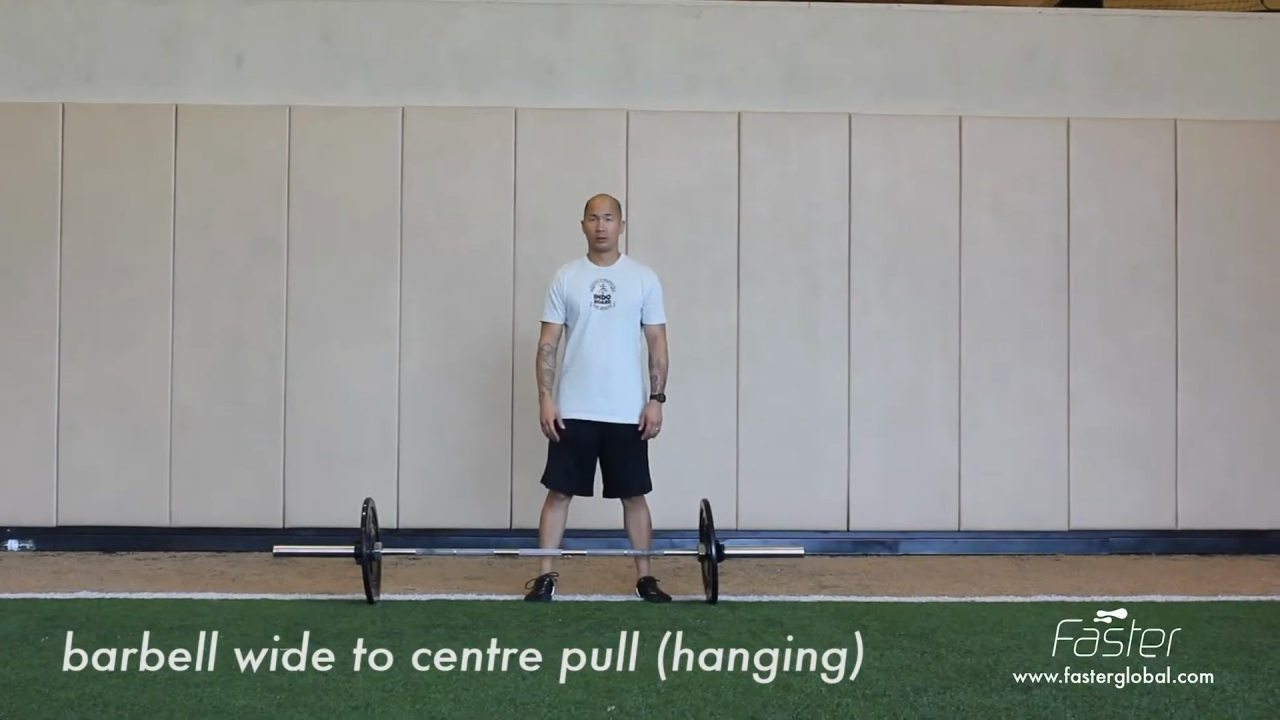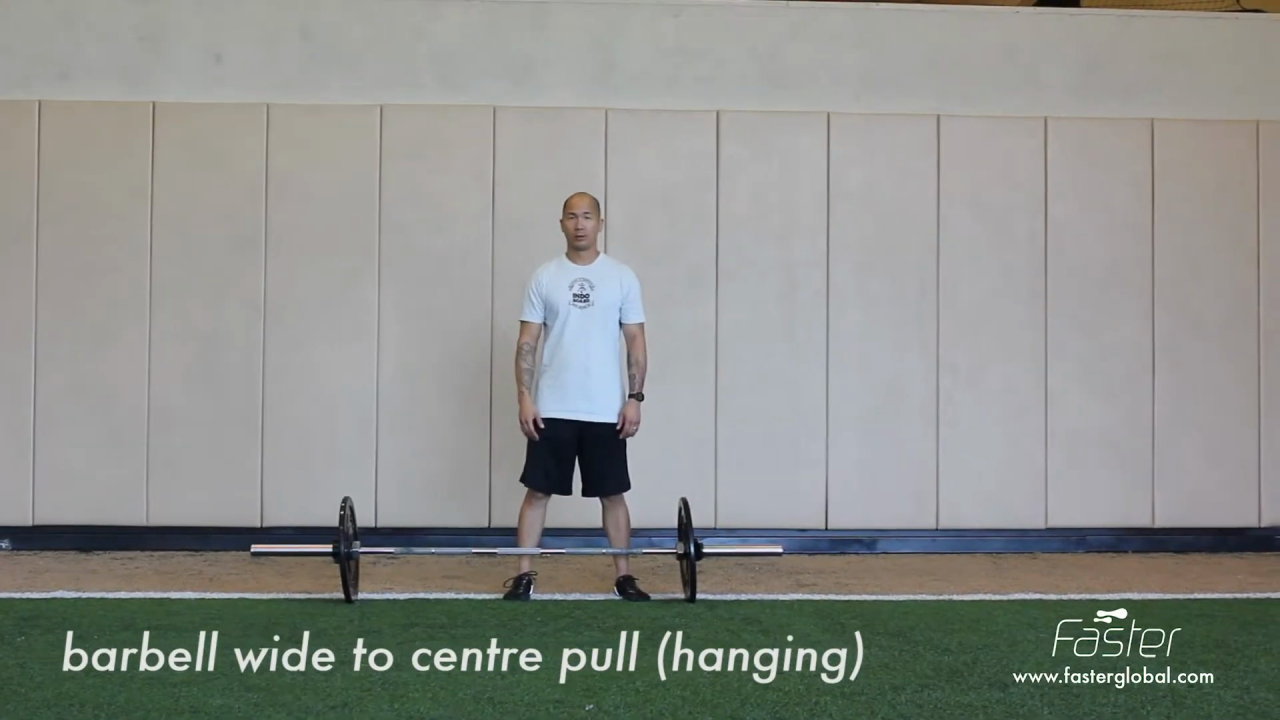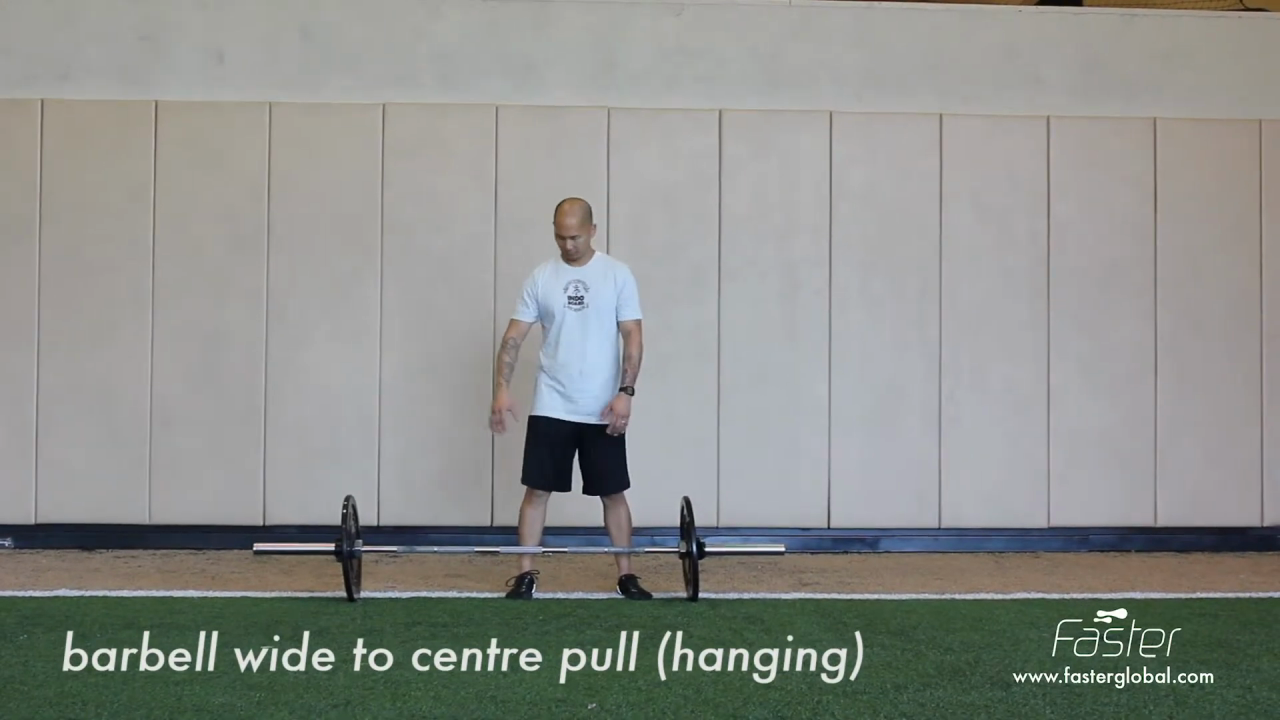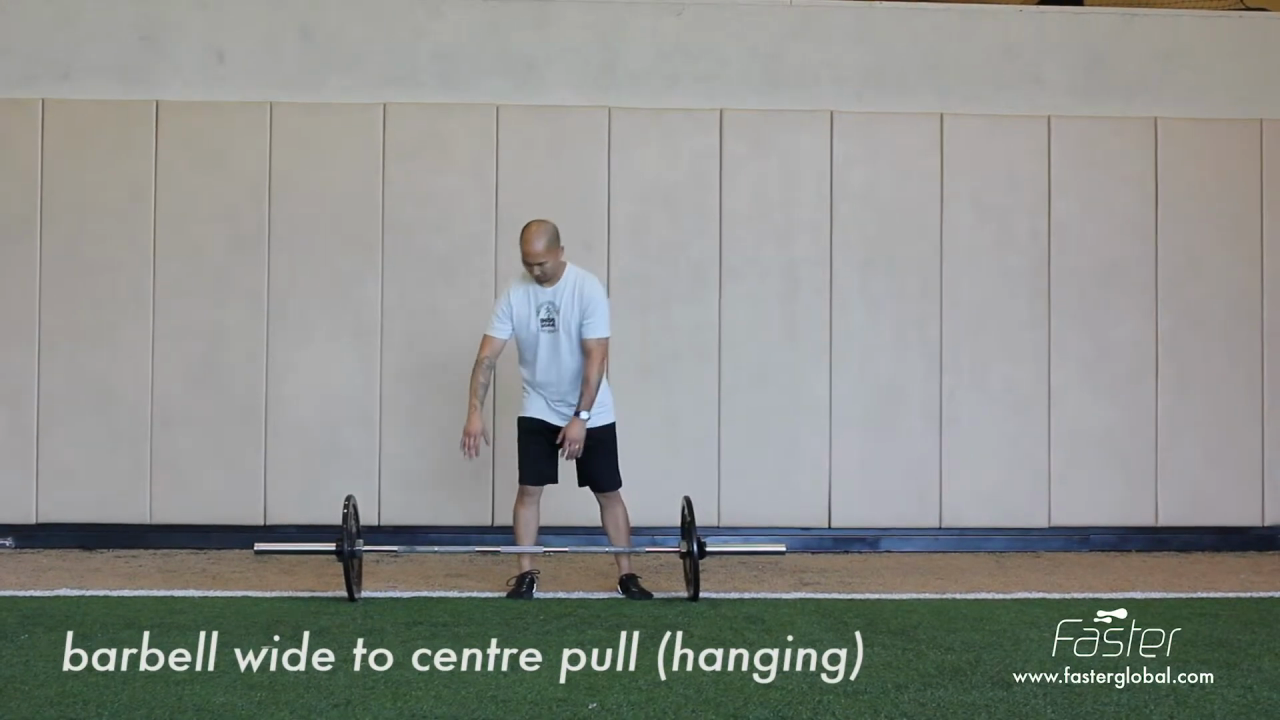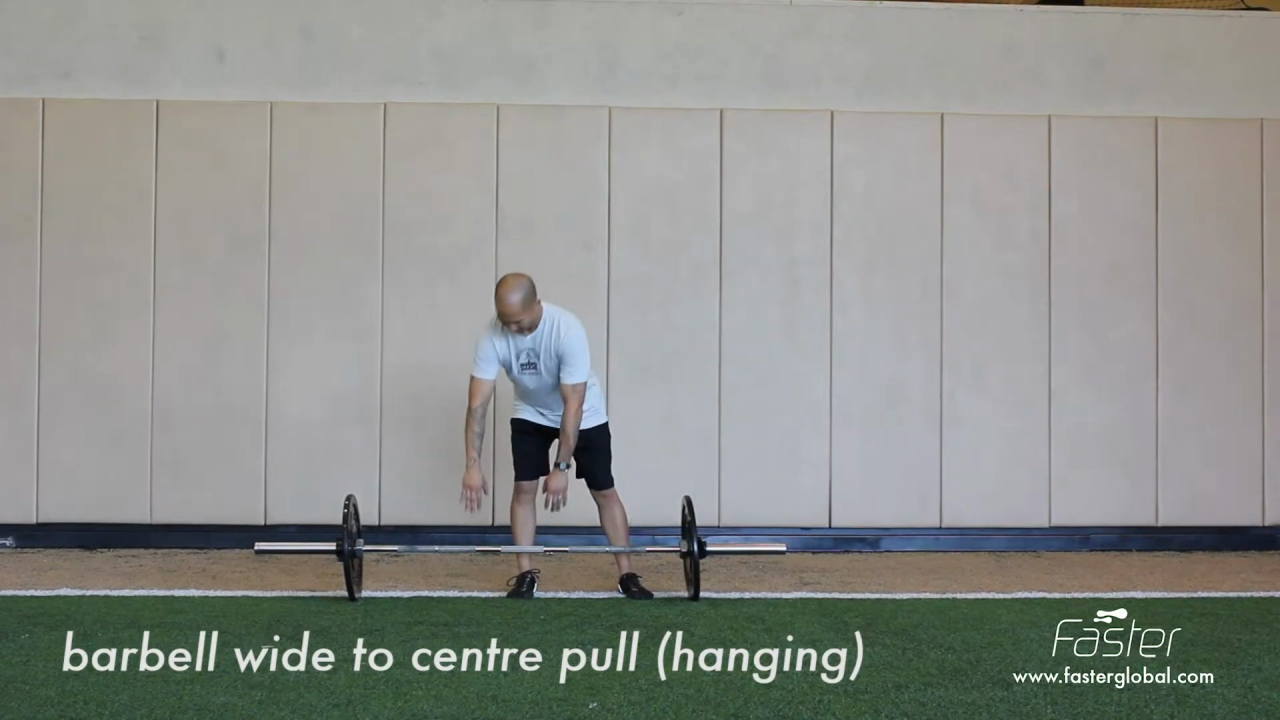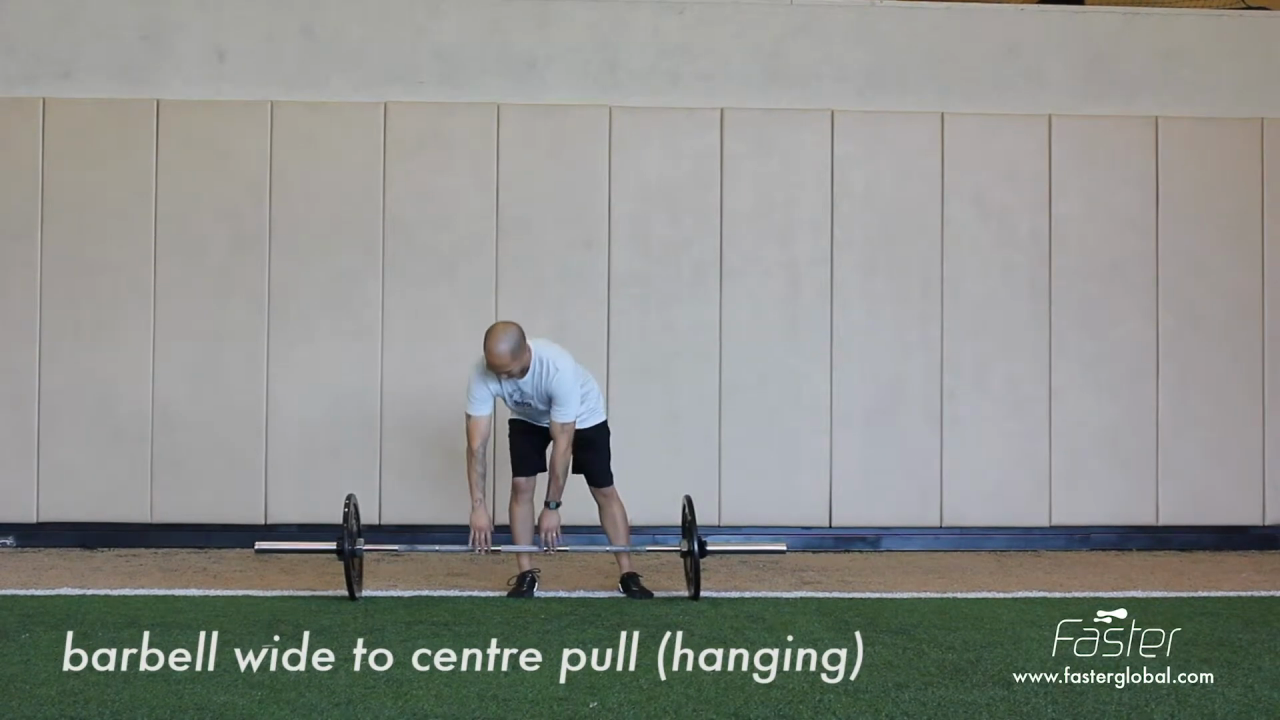
dt=0.5s
person 1, frame 1
left shoulder: (643, 277)
right shoulder: (565, 277)
left elbow: (657, 342)
right elbow: (548, 343)
left wrist: (656, 399)
right wrist: (545, 399)
left hip: (627, 412)
right hip: (573, 410)
left knee: (634, 494)
right knee: (559, 491)
left ankle: (644, 576)
right ankle: (546, 575)
person 1, frame 2
left shoulder: (621, 276)
right shoulder: (544, 277)
left elbow: (636, 342)
right elbow: (527, 342)
left wrist: (635, 399)
right wrist: (524, 398)
left hip: (606, 411)
right hip: (552, 409)
left knee: (612, 494)
right knee: (538, 491)
left ankle: (623, 575)
right ankle: (524, 575)
person 1, frame 3
left shoulder: (617, 274)
right shoulder: (540, 277)
left elbow: (632, 337)
right elbow: (514, 336)
left wrist: (625, 392)
right wrist: (501, 388)
left hip: (602, 410)
right hip: (551, 409)
left knee: (613, 492)
right knee: (537, 489)
left ankle: (625, 574)
right ankle: (526, 573)
person 1, frame 4
left shoulder: (588, 288)
right shoulder: (514, 294)
left elbow: (596, 358)
right elbow: (487, 356)
left wrist: (580, 418)
right wrist: (475, 412)
left hip: (592, 412)
right hip: (538, 410)
left knee: (608, 491)
right knee: (529, 489)
left ankle: (626, 575)
right ankle: (526, 574)
person 1, frame 5
left shoulder: (568, 329)
right shoulder: (493, 336)
left elbow: (573, 404)
right elbow: (478, 403)
left wrist: (561, 468)
right wrist: (473, 465)
left hip: (584, 415)
right hip: (530, 413)
left knee: (604, 490)
right knee: (524, 487)
left ankle: (627, 574)
right ankle: (526, 574)
person 1, frame 6
left shoulder: (559, 367)
right shoulder: (481, 375)
left elbow: (562, 443)
right elbow: (476, 445)
left wrist: (552, 507)
right wrist: (478, 506)
left hip: (584, 414)
right hip: (528, 417)
left knee: (604, 489)
right knee: (521, 485)
left ankle: (627, 574)
right ankle: (526, 573)
